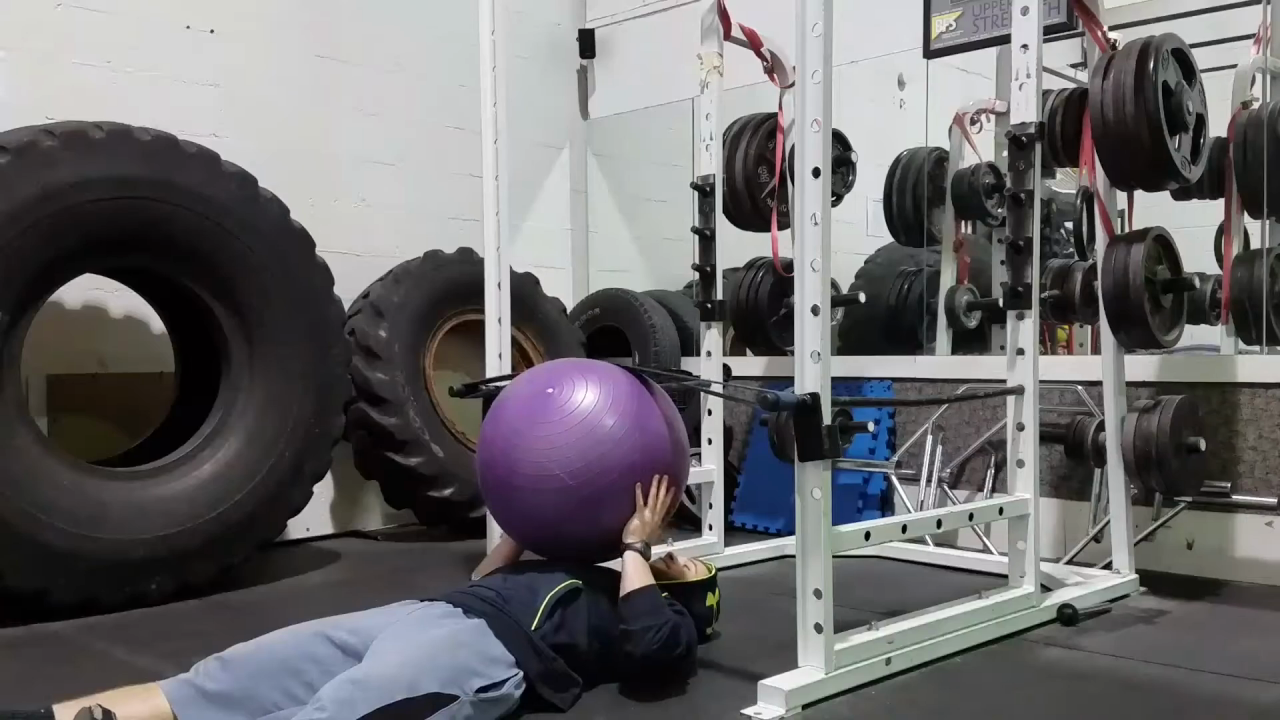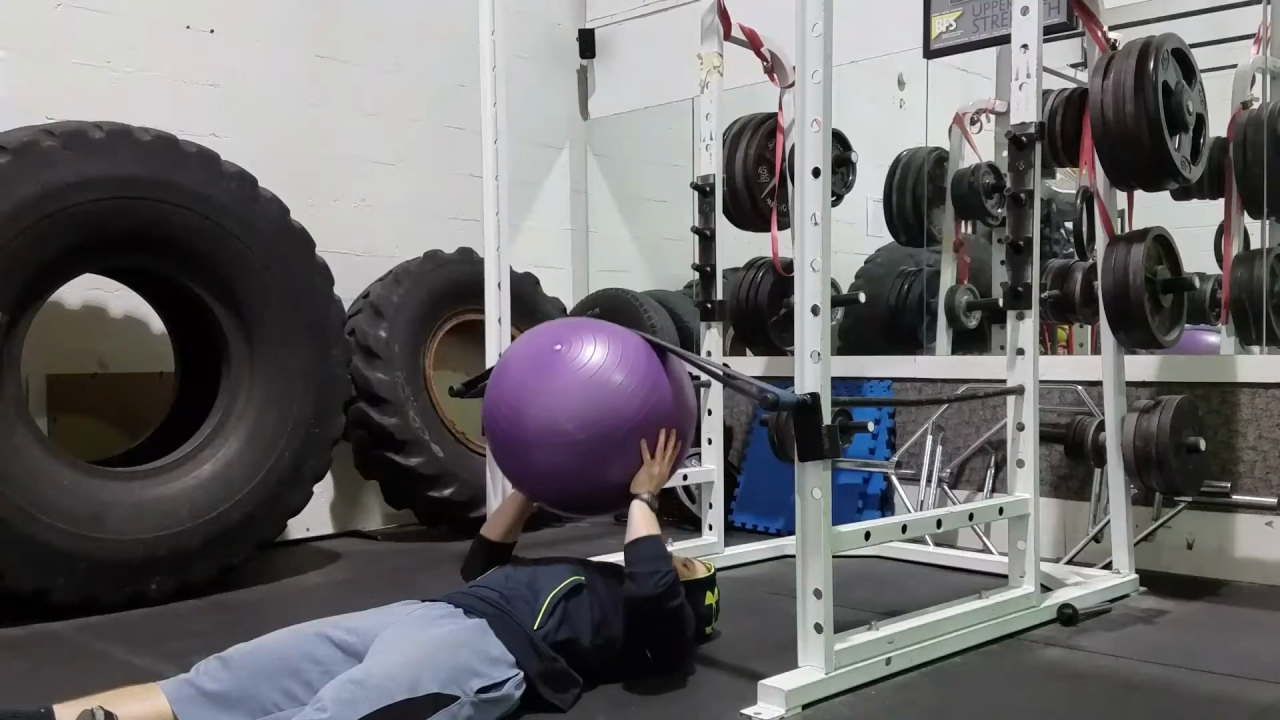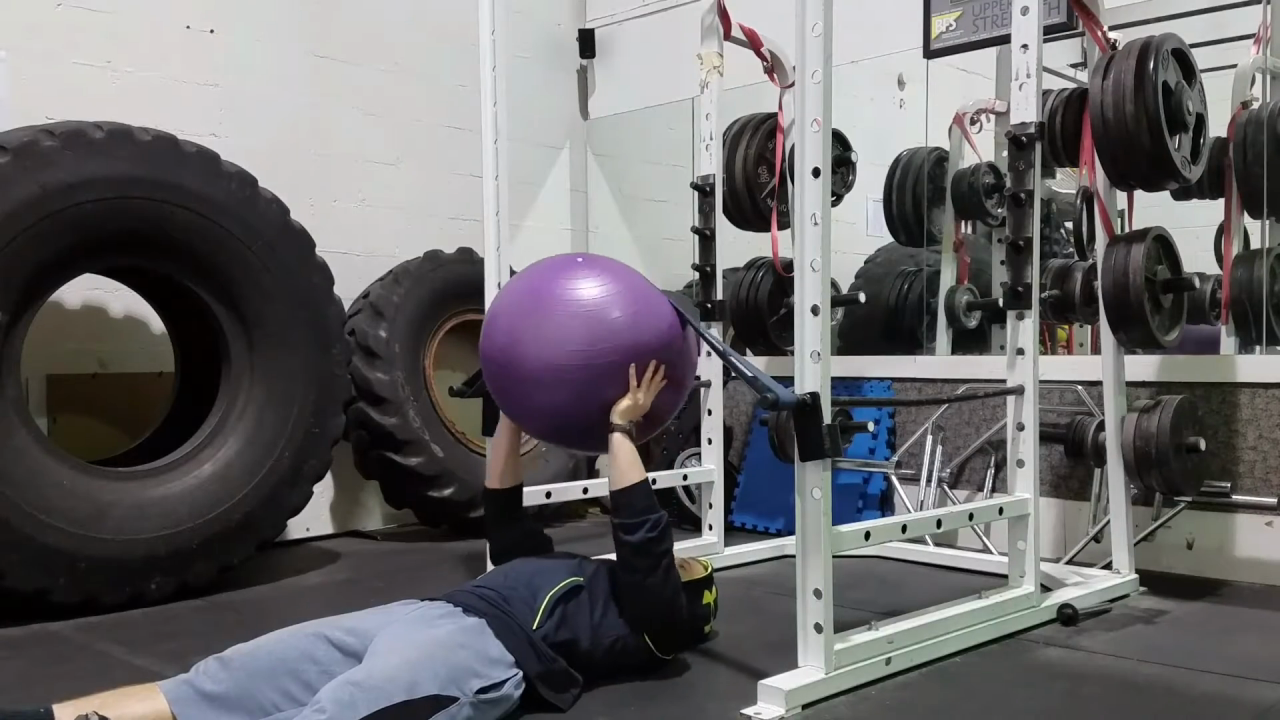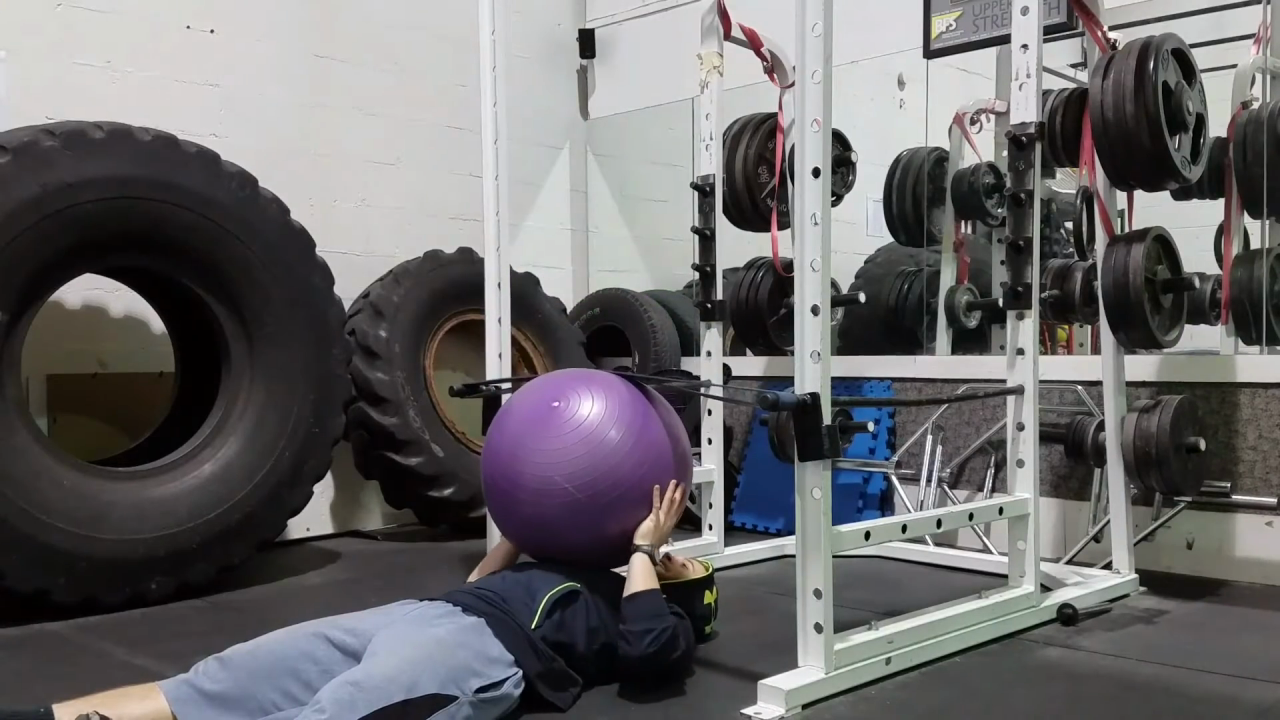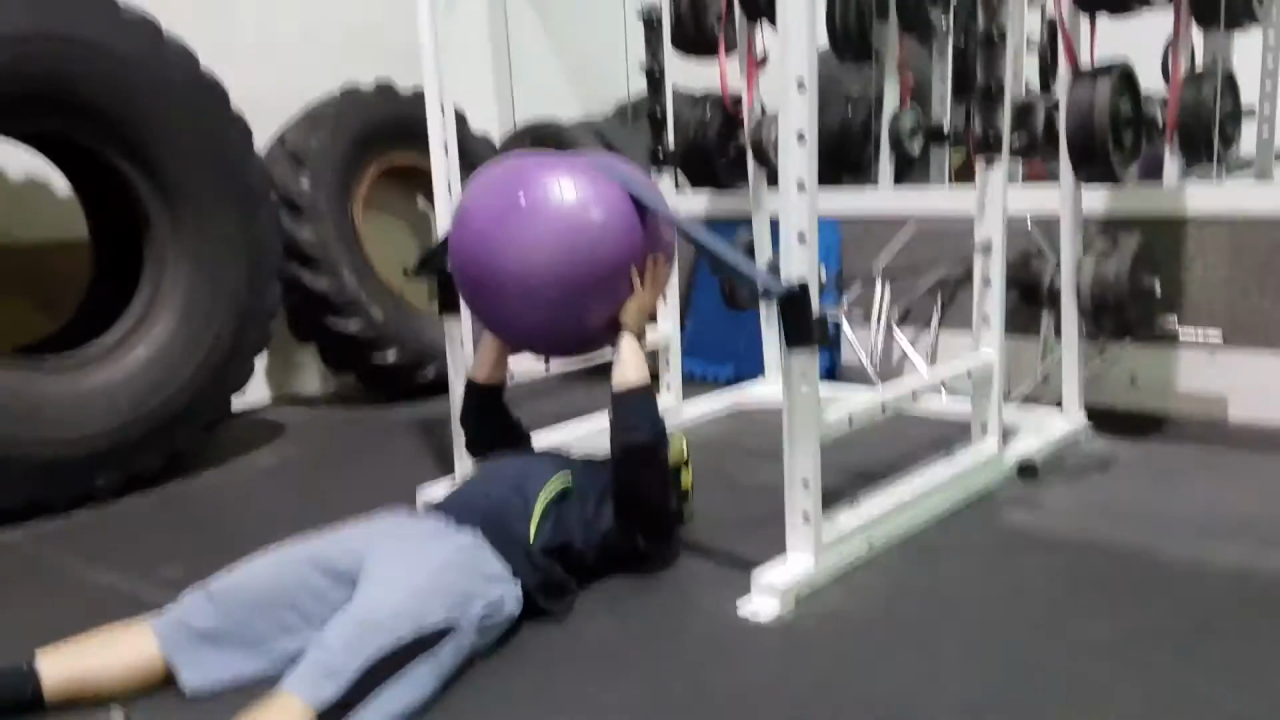
dt=1s
person 1, frame 1
left shoulder: (673, 630)
right shoulder: (588, 580)
left elbow: (645, 645)
right elbow: (485, 583)
left wrist: (636, 544)
left hip: (491, 652)
right hip: (425, 614)
person 1, frame 2
left shoulder: (667, 626)
right shoulder: (594, 579)
left elbow: (650, 590)
right elbow: (479, 565)
left wrist: (643, 496)
left hip: (491, 649)
right hip: (424, 612)
person 1, frame 3
left shoulder: (658, 618)
right shoulder: (572, 576)
left elbow: (643, 534)
right elbow: (503, 514)
left wrist: (621, 427)
right wrist: (515, 413)
left hip: (489, 648)
right hip: (419, 615)
person 1, frame 4
left shoulder: (669, 633)
right shoulder: (594, 582)
left elbow: (643, 651)
right elbow: (477, 584)
left wrist: (644, 547)
left hip: (486, 651)
right hip: (419, 613)
person 1, frame 5
left shoulder: (642, 522)
right shoulder: (550, 469)
left elbow: (639, 444)
right elbow: (483, 417)
left wrist: (628, 332)
left hip: (480, 564)
right hip: (405, 528)
right knee: (197, 619)
